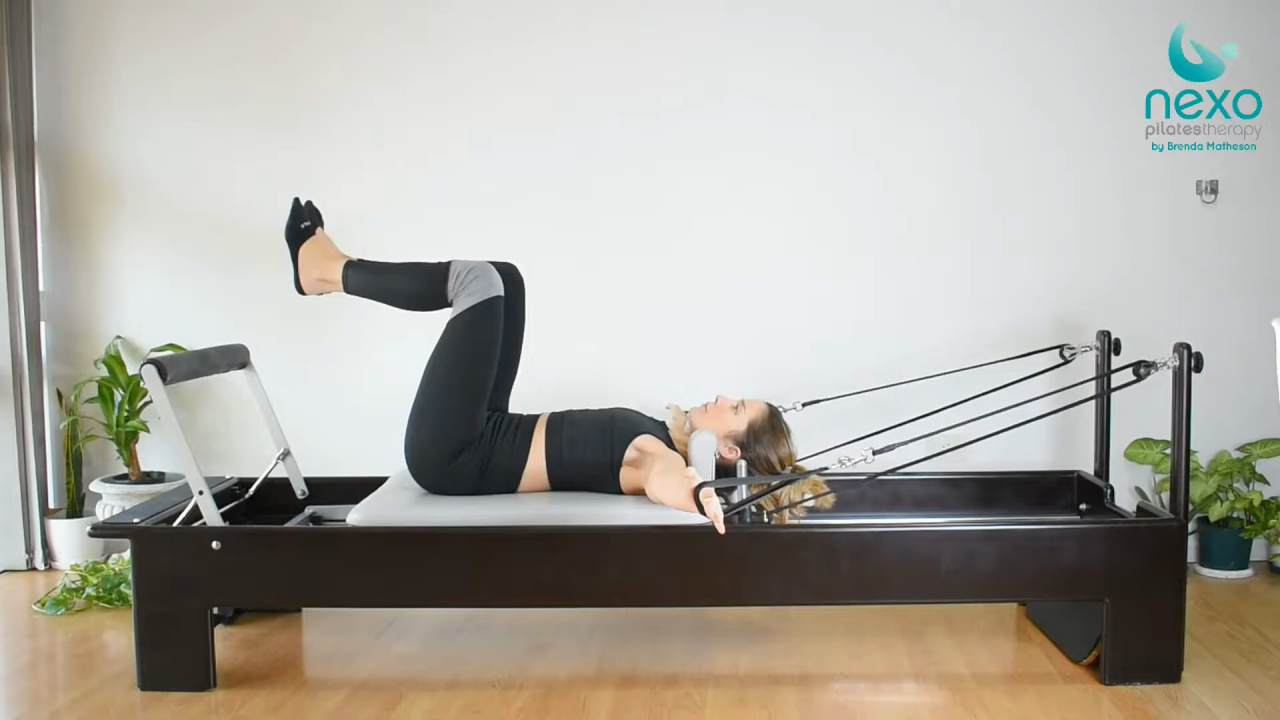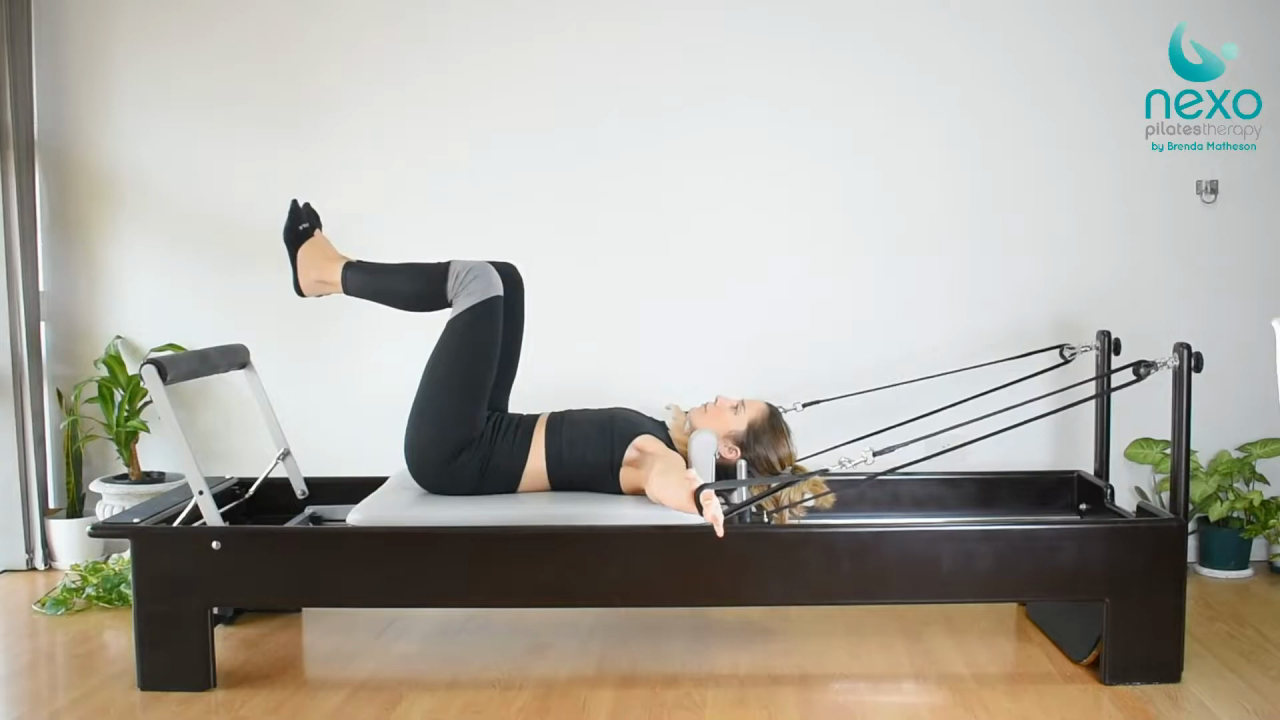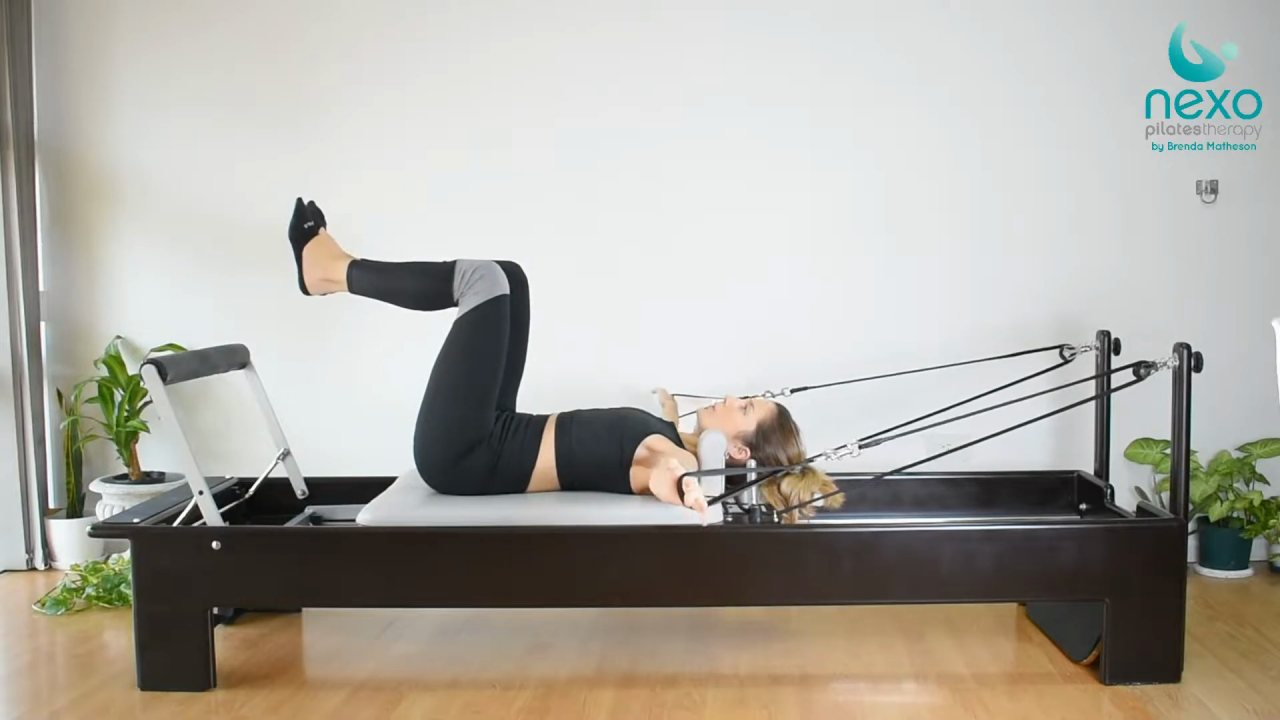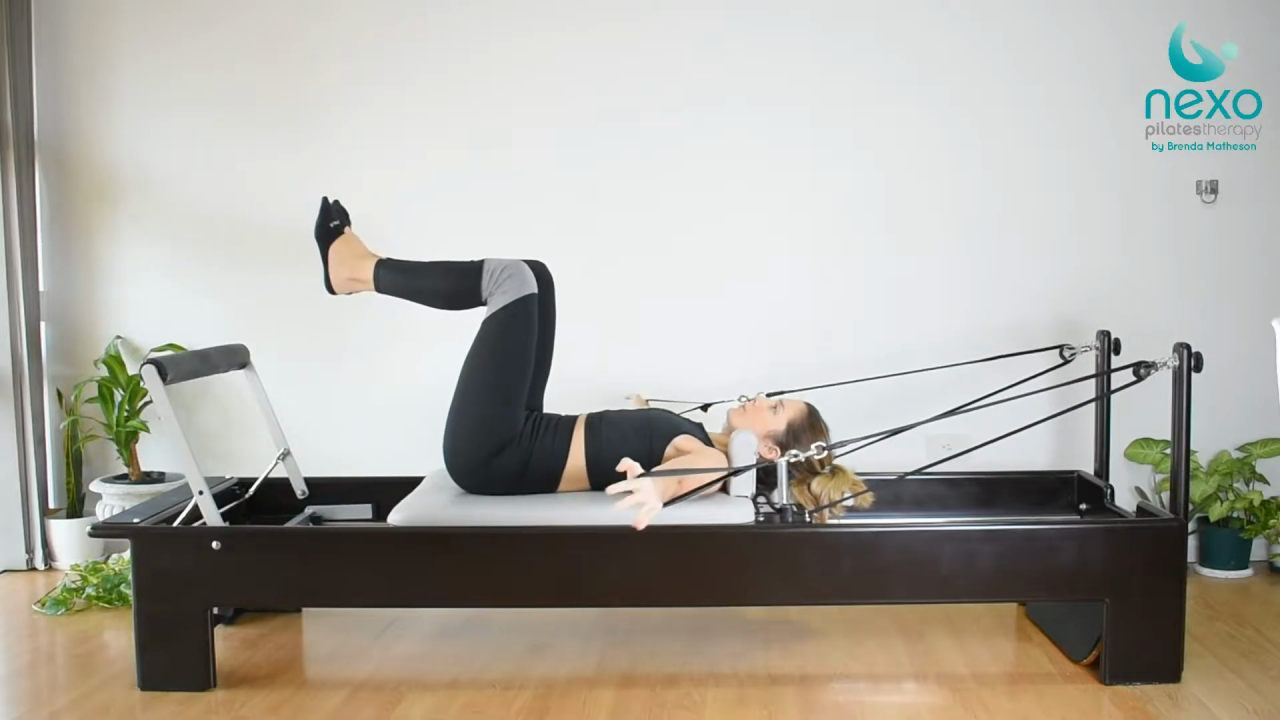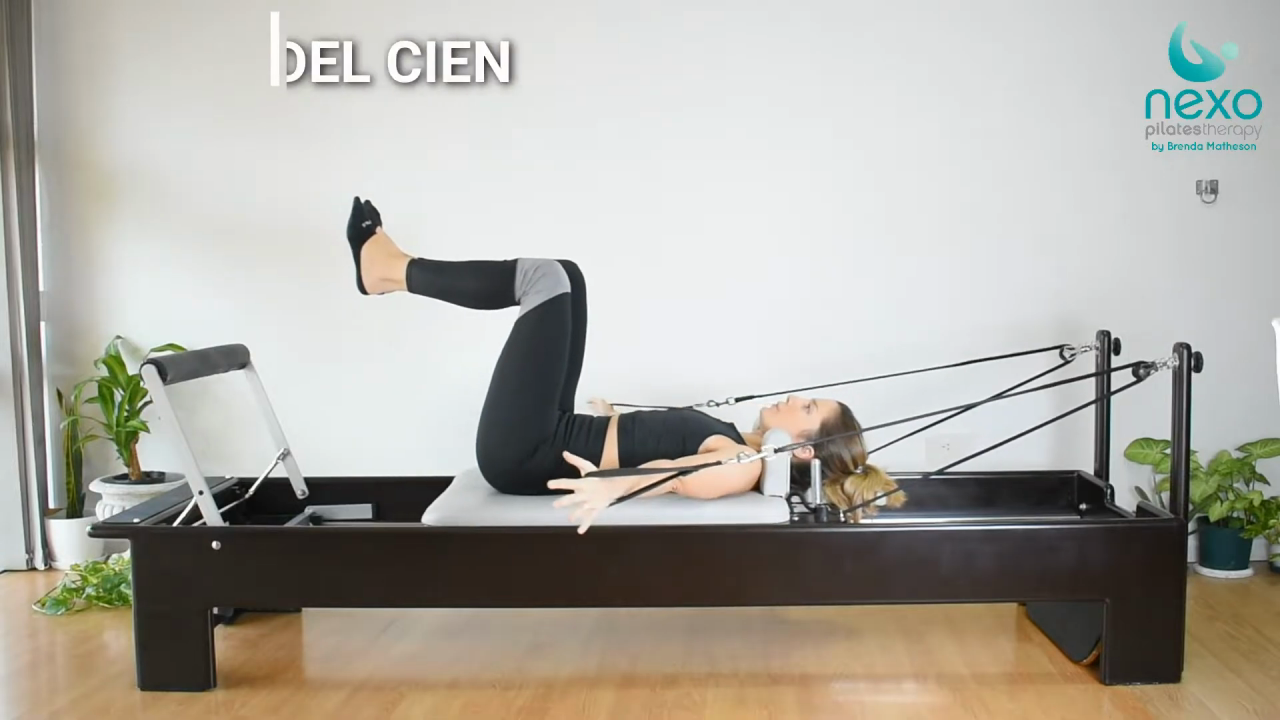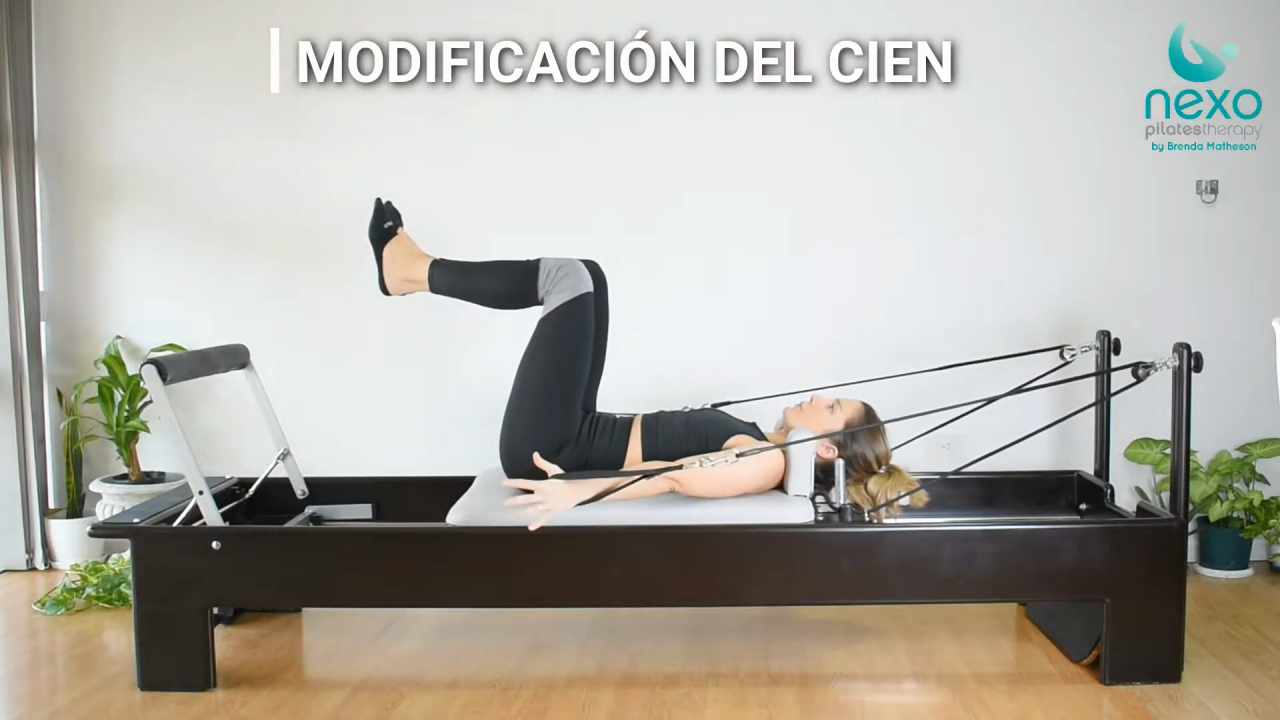
dt=0.4s
person 1, frame 1
left shoulder: (672, 464)
right shoulder: (671, 445)
left elbow: (662, 482)
left wrist: (694, 495)
right wrist: (677, 417)
left hip: (453, 458)
right hip: (484, 444)
left knee: (478, 281)
right knee: (501, 280)
left ankle: (331, 271)
right ankle: (337, 271)
person 1, frame 2
left shoulder: (672, 462)
right shoulder: (675, 446)
left elbow: (663, 482)
left wrist: (695, 495)
right wrist: (679, 417)
left hip: (454, 459)
right hip: (486, 440)
left knee: (478, 280)
right knee: (500, 278)
left ankle: (330, 273)
right ankle: (334, 274)
person 1, frame 3
left shoulder: (683, 465)
right shoulder: (681, 445)
left elbow: (662, 477)
left wrist: (677, 486)
right wrist: (669, 405)
left hip: (464, 459)
right hip: (493, 443)
left knee: (484, 279)
right knee: (505, 277)
left ankle: (336, 270)
right ankle: (340, 273)
person 1, frame 4
left shoulder: (713, 466)
right shoulder: (708, 446)
left elbow: (677, 478)
left wrist: (648, 489)
right wrist: (646, 407)
left hip: (492, 458)
right hip: (518, 444)
left knee: (512, 279)
right knee: (530, 278)
left ankle: (361, 270)
right ankle: (363, 271)
person 1, frame 5
left shoulder: (744, 468)
right shoulder: (739, 445)
left elbow: (674, 474)
left wrist: (610, 487)
right wrist: (613, 409)
left hip: (526, 458)
right hip: (556, 443)
left knee: (546, 279)
right knee: (562, 278)
left ankle: (393, 269)
right ankle: (395, 271)
person 1, frame 6
left shoulder: (767, 465)
right shoulder: (759, 445)
left elbow: (672, 476)
left wrist: (578, 491)
left hip: (548, 455)
right hip: (574, 444)
left knee: (568, 279)
right knee: (583, 277)
left ankle: (415, 270)
right ankle: (417, 272)
